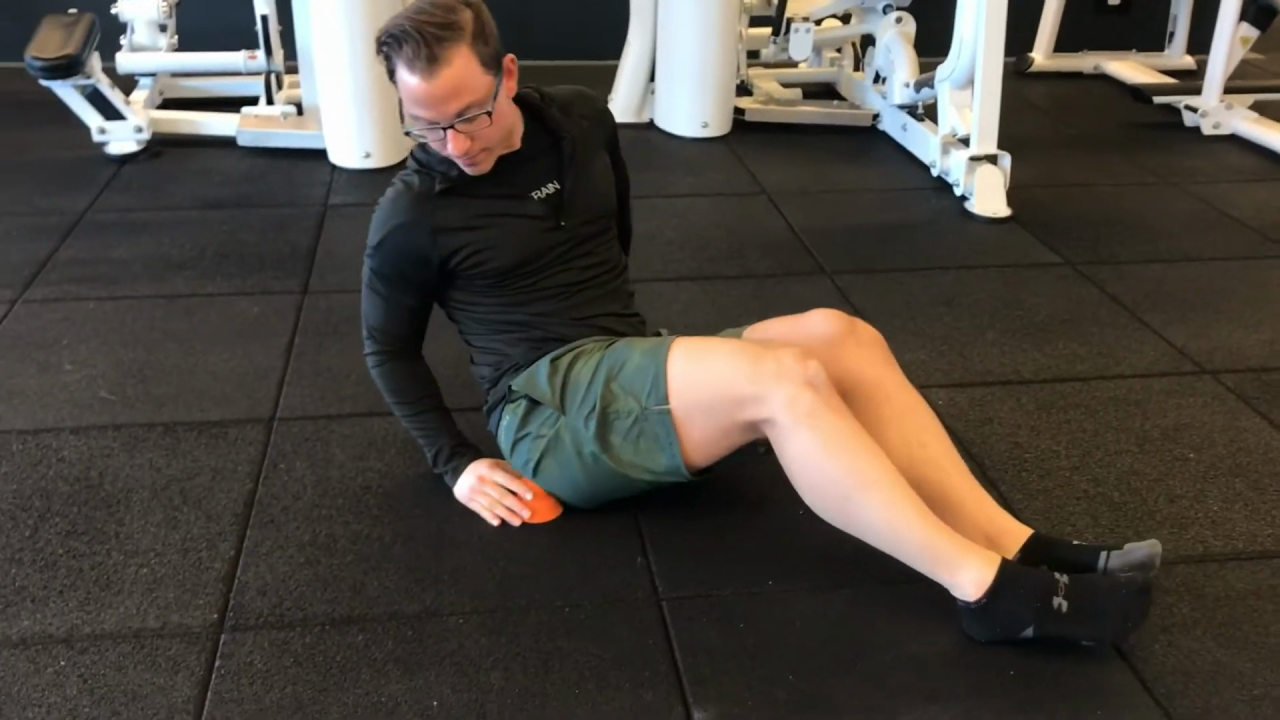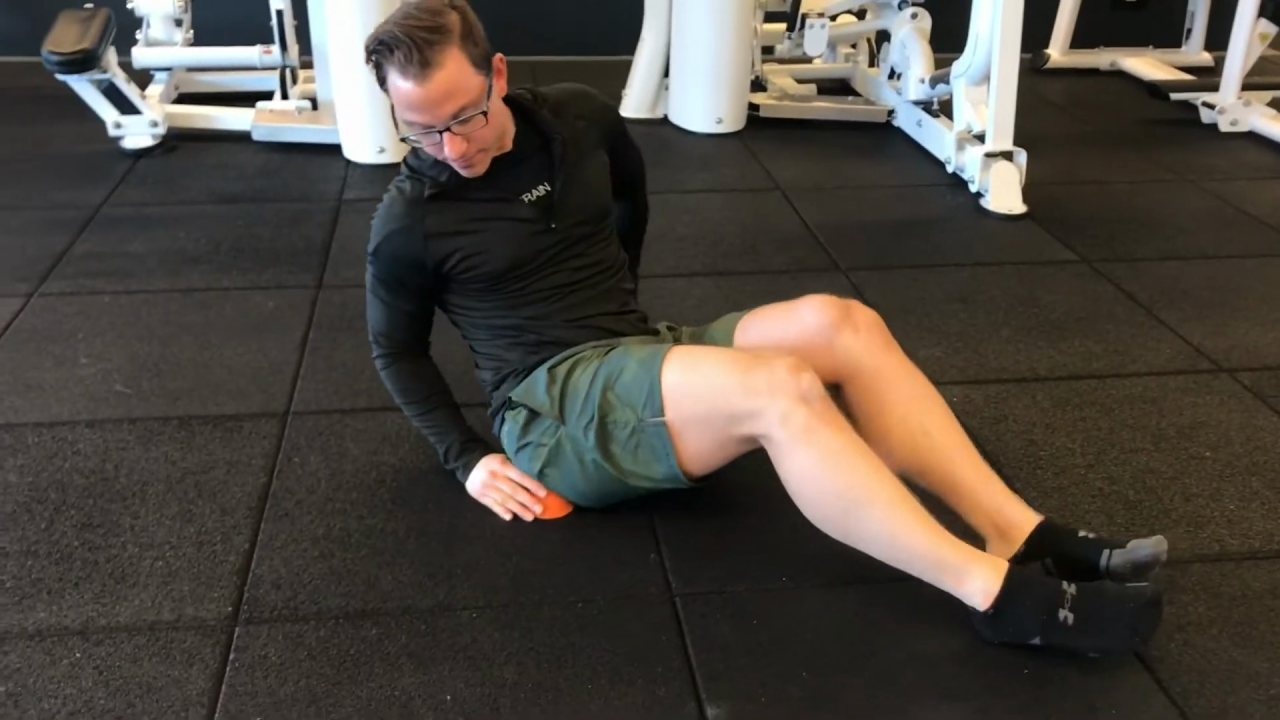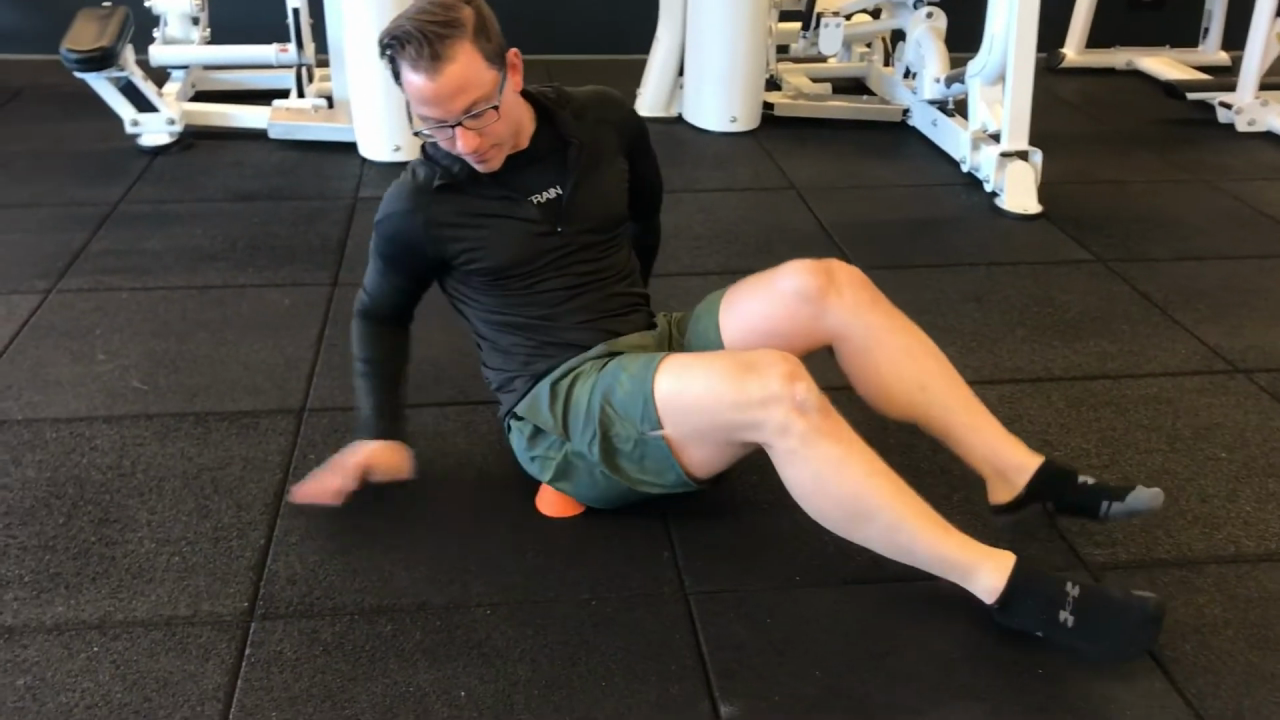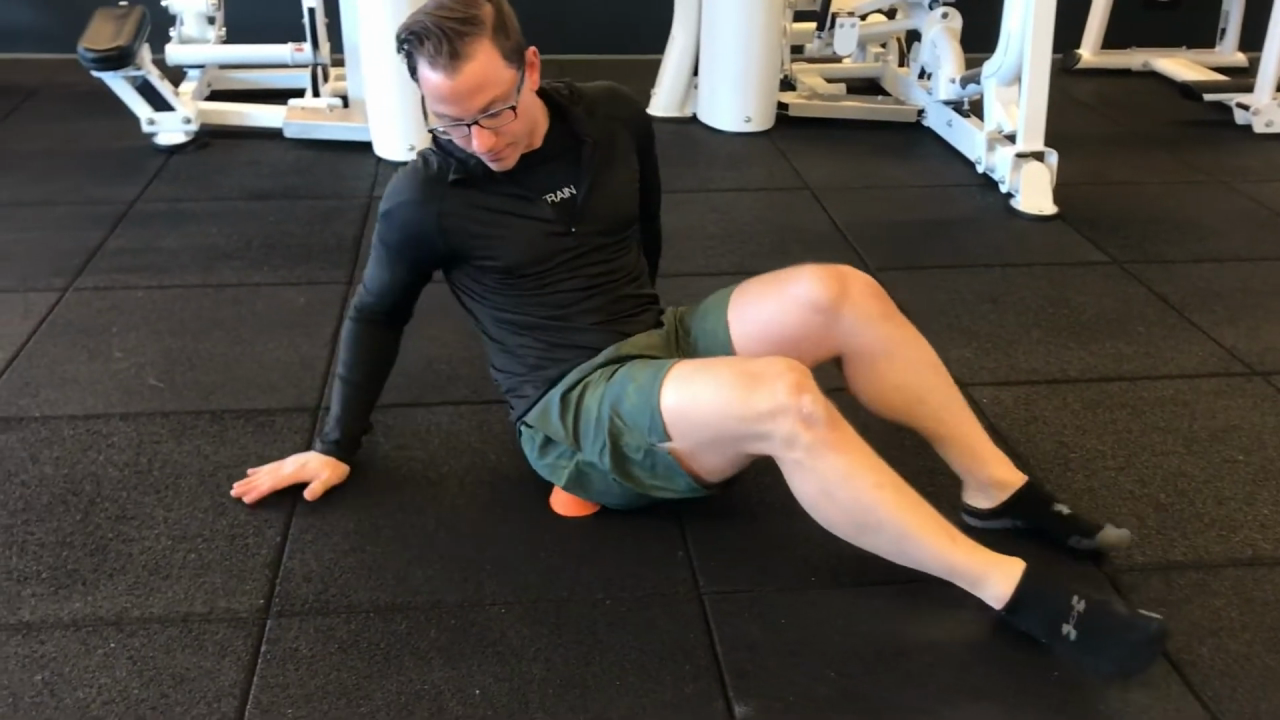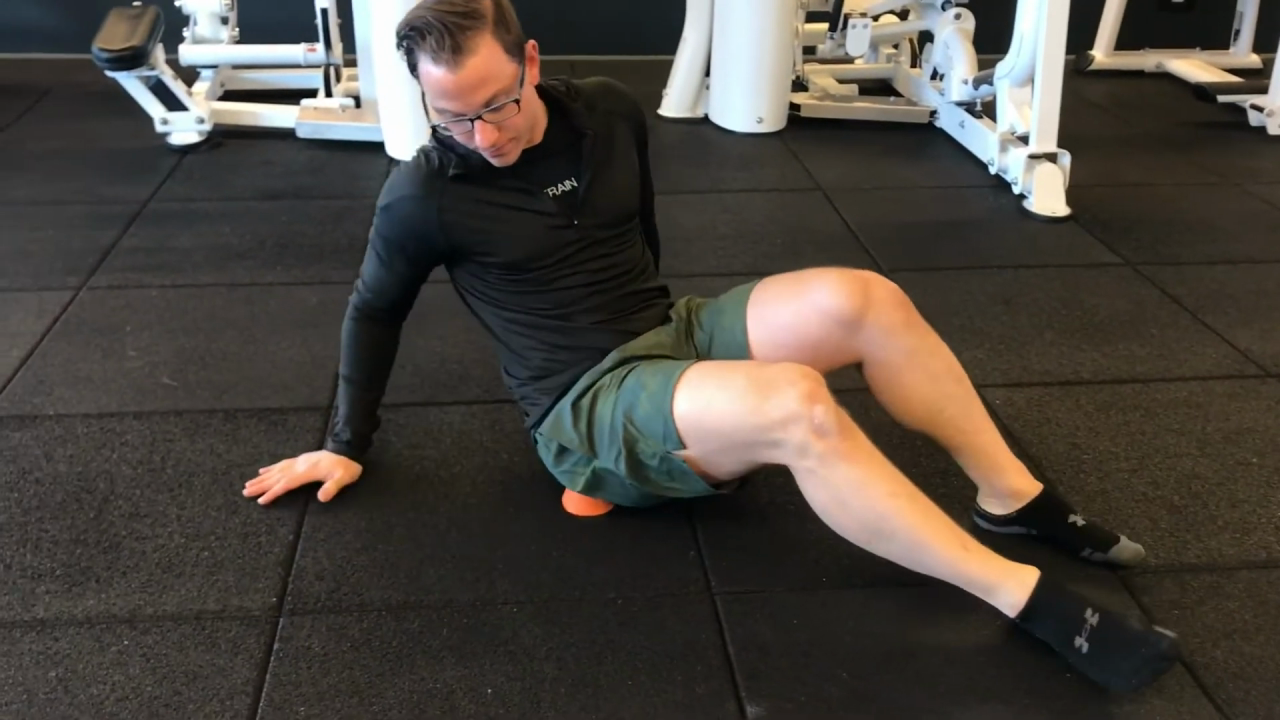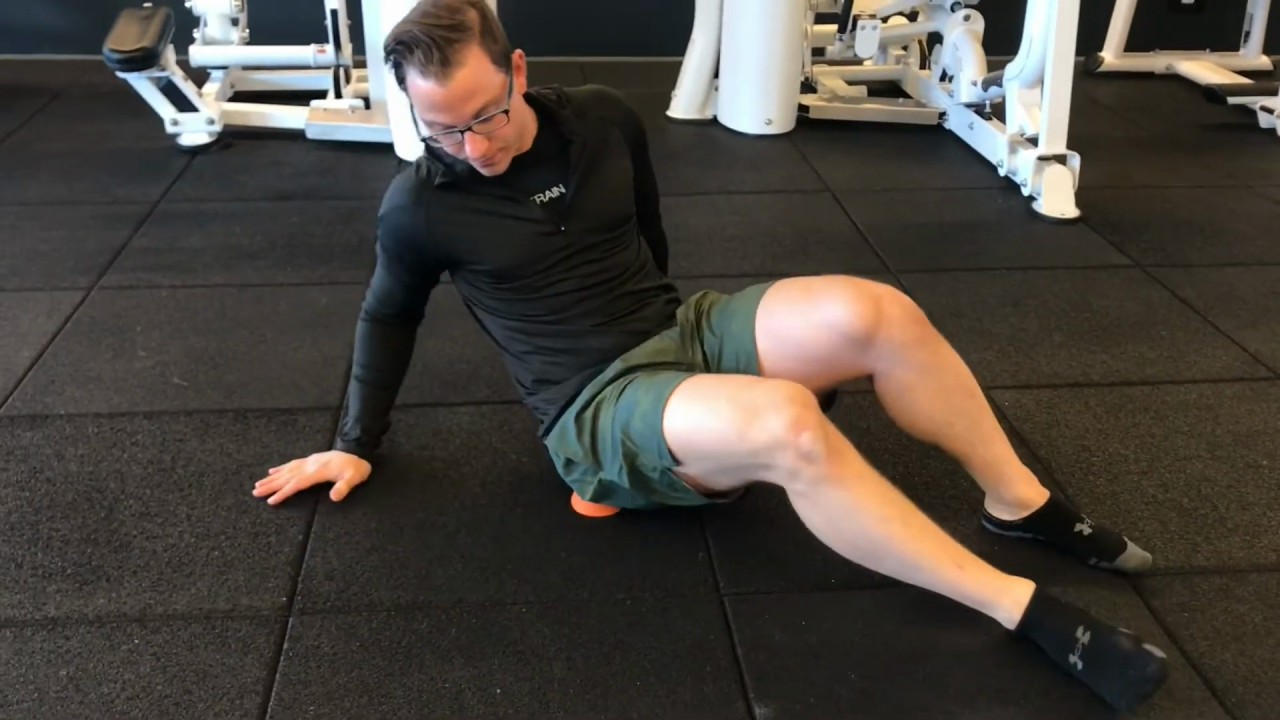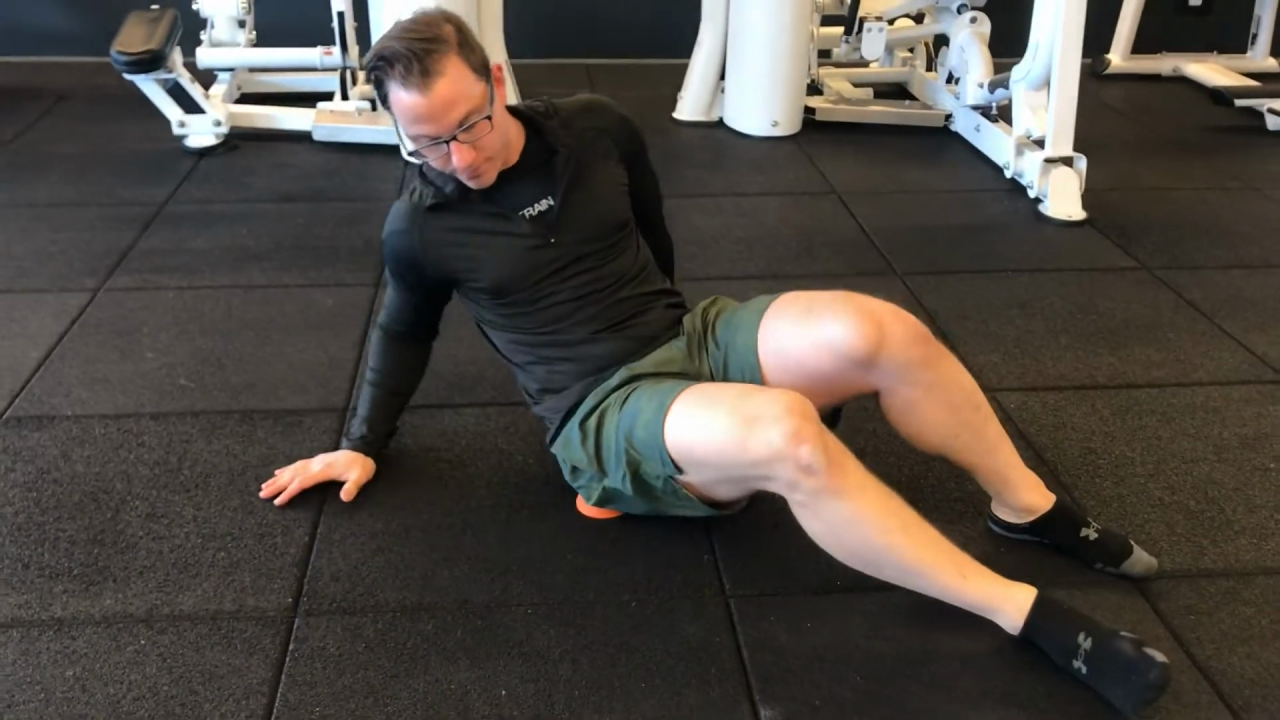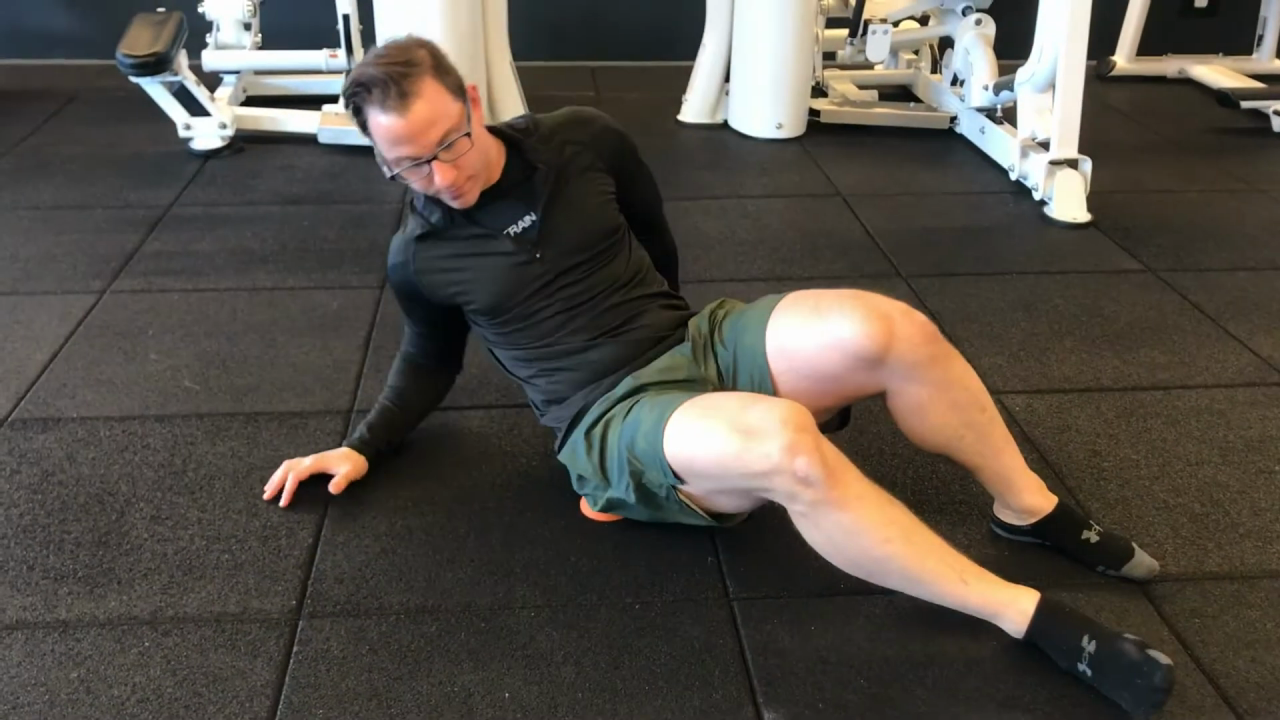
dt=0.2s
person 1, frame 1
left shoulder: (578, 119)
right shoulder: (413, 215)
right elbow: (389, 348)
right wrist: (455, 463)
left hip: (633, 372)
right hip: (550, 412)
left knee: (842, 338)
right knee: (785, 378)
left ankle: (1011, 547)
right ankle: (989, 590)
person 1, frame 2
left shoulder: (578, 117)
right shoulder: (410, 220)
right elbow: (396, 348)
right wrist: (467, 457)
left hip: (646, 355)
right hip: (554, 412)
left knee: (838, 324)
right knee: (783, 390)
left ankle: (1020, 537)
right ankle: (1001, 596)
person 1, frame 3
left shoulder: (599, 119)
right shoulder: (418, 209)
right elbow: (376, 316)
right wrist: (379, 436)
left hip: (653, 343)
right hip: (562, 413)
left knee: (824, 285)
right knee: (777, 391)
left ankle: (1023, 478)
right ankle: (1007, 590)
person 1, frame 4
left shoulder: (612, 117)
right shoulder: (424, 201)
right elbow: (375, 315)
right wrist: (337, 447)
left hip: (664, 341)
right hip: (576, 414)
left knee: (833, 293)
right knee: (784, 397)
left ankle: (1001, 491)
right ankle: (1016, 593)
person 1, frame 5
left shoulder: (608, 112)
right shoulder: (422, 197)
right elbow: (374, 313)
right wrist: (346, 445)
left hip: (675, 333)
right hip: (589, 412)
left knee: (861, 300)
right knee: (797, 403)
left ankle: (1015, 498)
right ankle: (1031, 601)
person 1, frame 6
left shoulder: (601, 120)
right shoulder: (420, 207)
right elbow: (388, 319)
right wrist: (356, 446)
left hip: (687, 329)
right hip: (598, 412)
left knee: (874, 314)
right knee: (786, 424)
left ankle: (1023, 505)
right ankle: (1026, 610)
person 1, frame 7
left shoulder: (594, 129)
right shoulder: (420, 228)
right elbow: (404, 332)
right wrist: (362, 445)
left hip: (695, 336)
right hip: (608, 418)
left knee: (878, 335)
right knee: (784, 433)
left ankle: (1029, 508)
right ankle: (1028, 614)
person 1, frame 8
left shoulder: (580, 141)
right shoulder: (419, 257)
right elbow: (431, 360)
right wrist: (360, 449)
left hip: (702, 341)
right hip: (615, 424)
left knee: (887, 332)
right knee: (784, 444)
left ankle: (1031, 511)
right ankle: (1033, 618)
